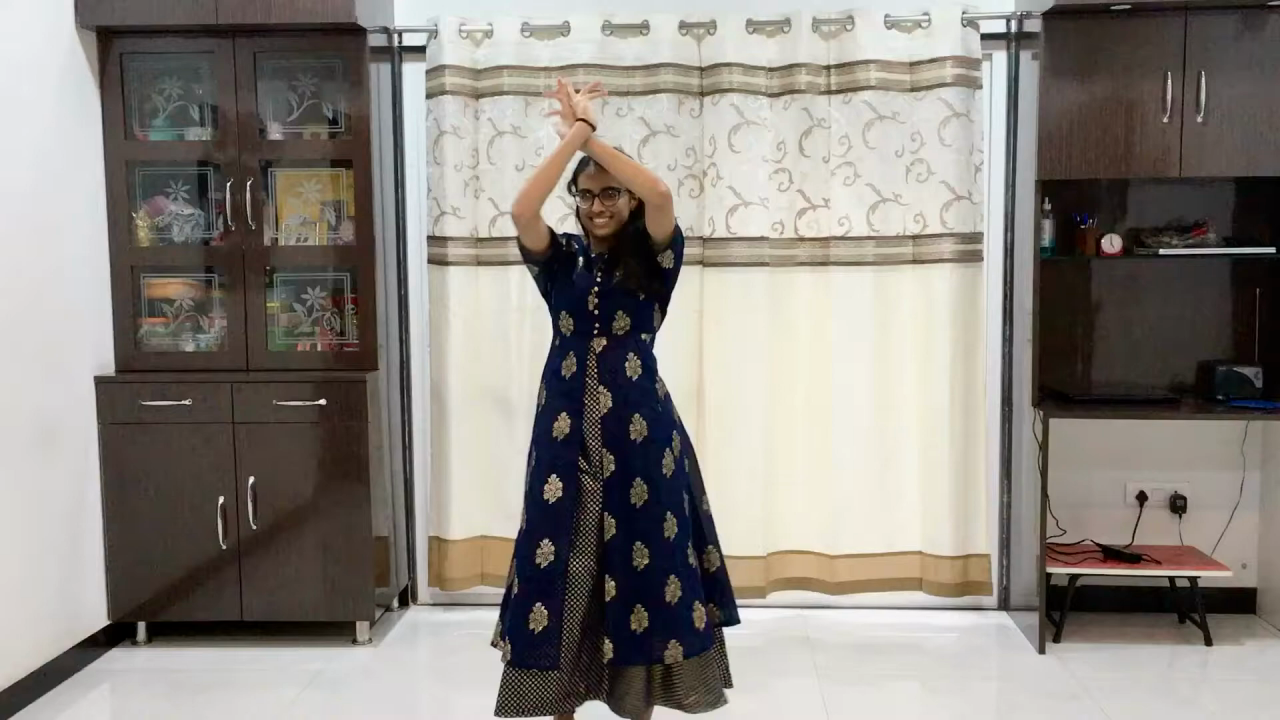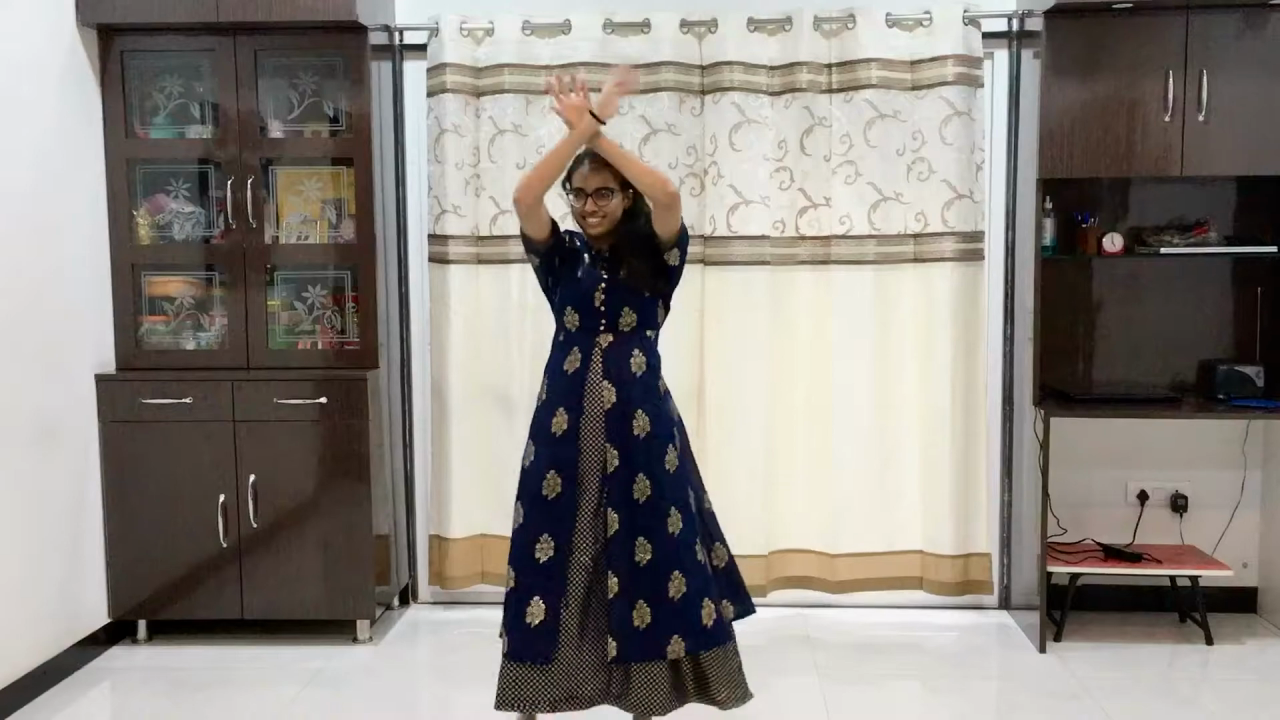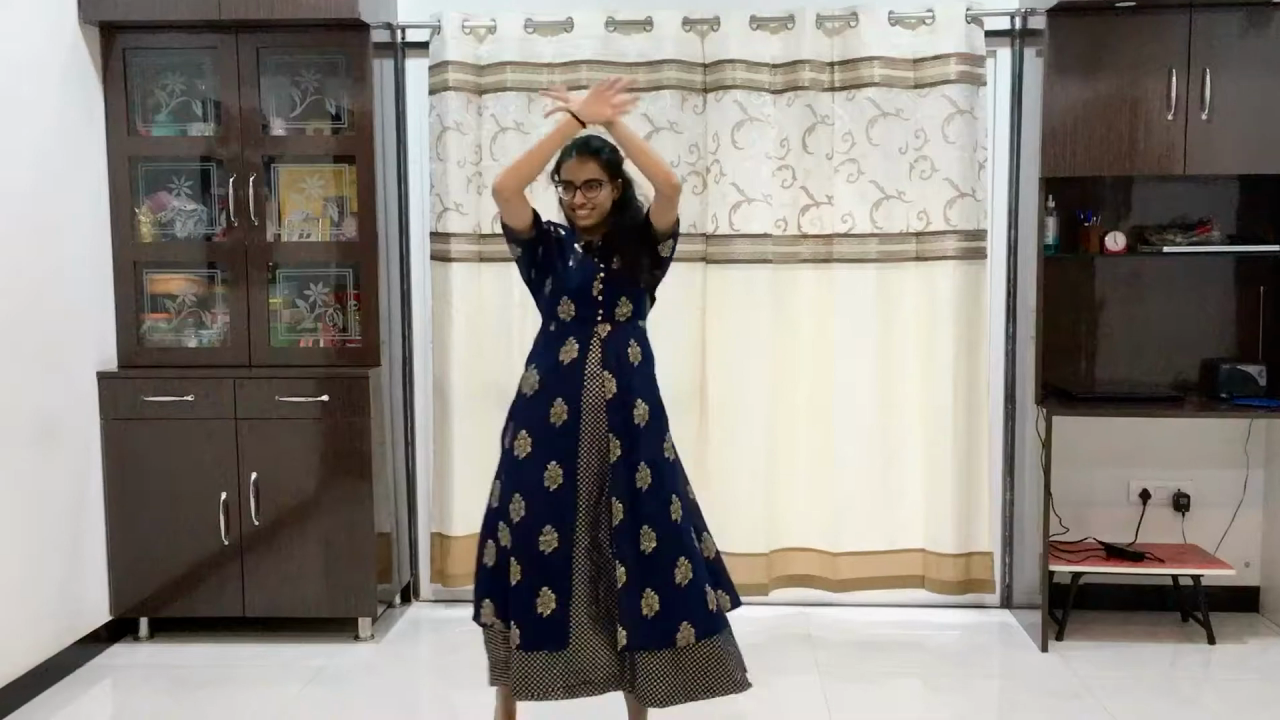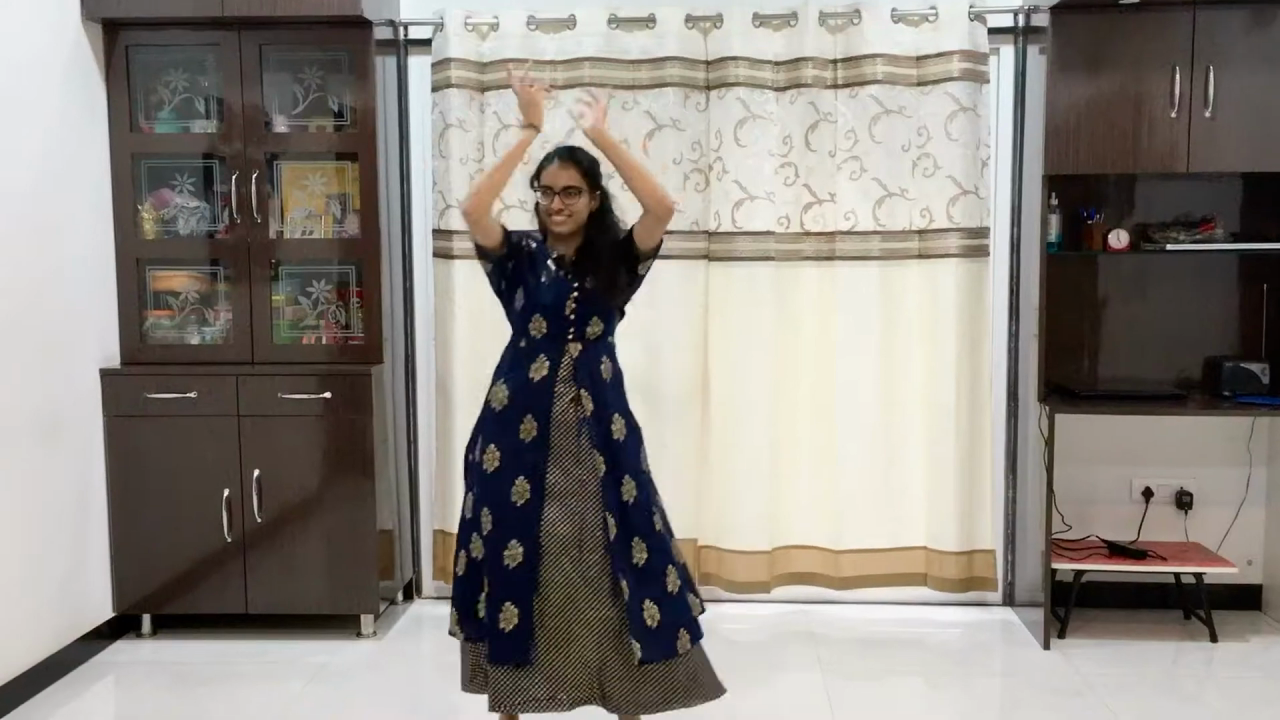
dt=0.2s
person 1, frame 1
left shoulder: (655, 257)
right shoulder: (559, 259)
left elbow: (659, 194)
right elbow: (522, 209)
left wrist: (588, 132)
right wrist: (573, 132)
left hip: (639, 430)
right hip: (566, 432)
left knee: (643, 568)
right knee: (558, 572)
person 1, frame 2
left shoulder: (655, 256)
right shoulder: (560, 256)
left elbow: (666, 194)
right elbow: (524, 196)
left wrist: (596, 125)
right wrist: (583, 124)
left hip: (640, 427)
right hip: (564, 429)
left knee: (643, 566)
right knee: (544, 566)
person 1, frame 3
left shoulder: (643, 248)
right shoulder: (545, 247)
left elbow: (669, 187)
right elbow: (505, 190)
left wrist: (610, 121)
right wrist: (572, 118)
left hip: (627, 415)
right hip: (550, 416)
left knee: (637, 558)
right knee: (534, 553)
person 1, frame 4
left shoulder: (617, 262)
right shoulder: (517, 259)
left elbow: (659, 208)
right elbow: (474, 210)
left wrist: (602, 135)
right wrist: (530, 128)
left hip: (600, 431)
right hip: (519, 430)
left knee: (618, 570)
right knee: (512, 567)
